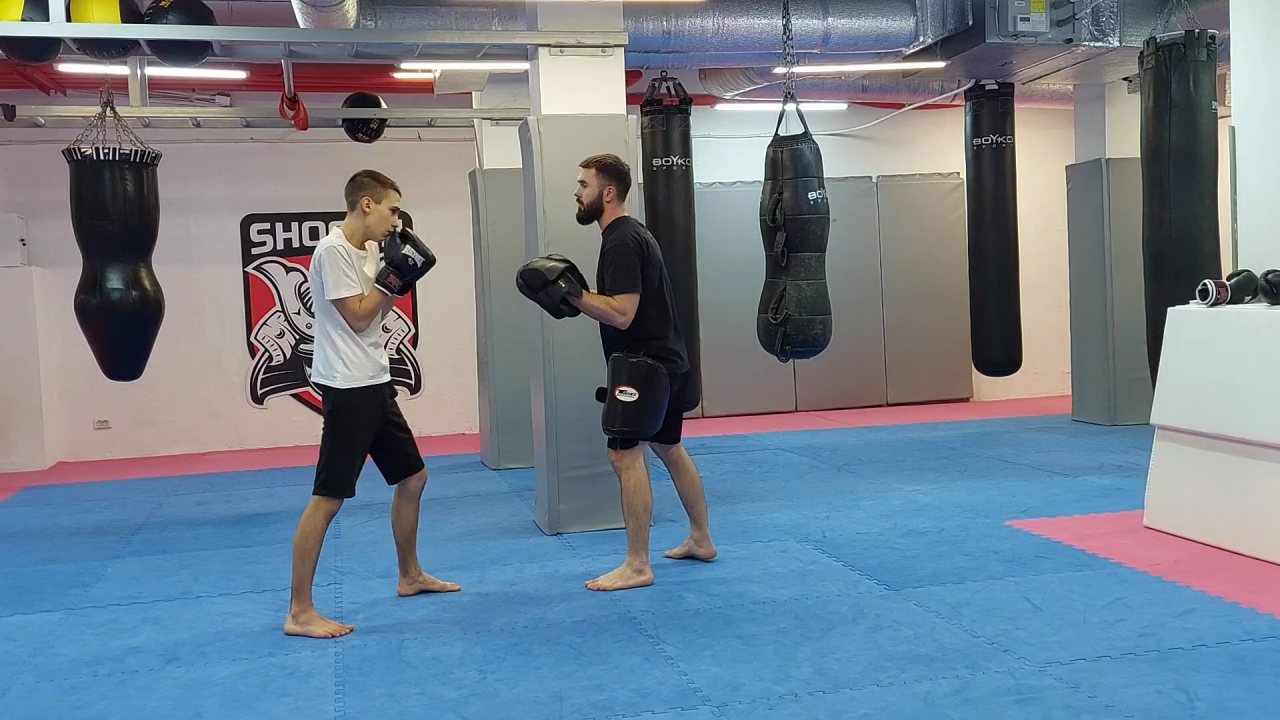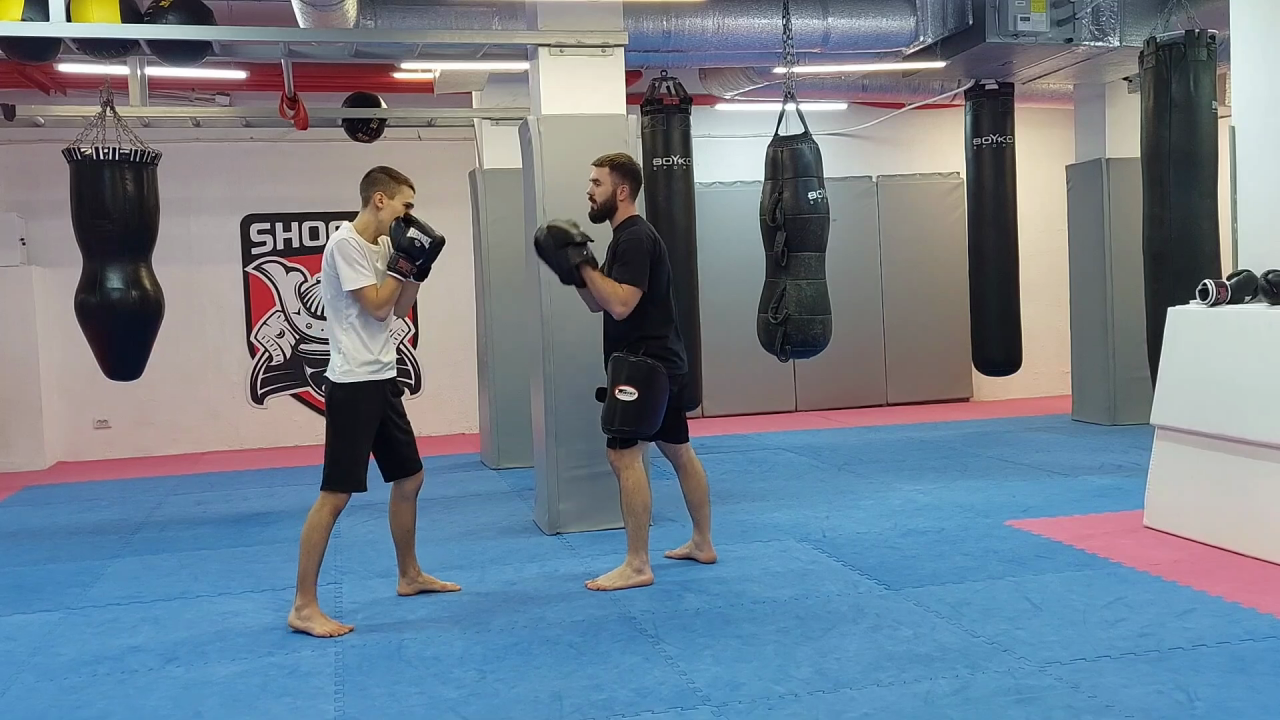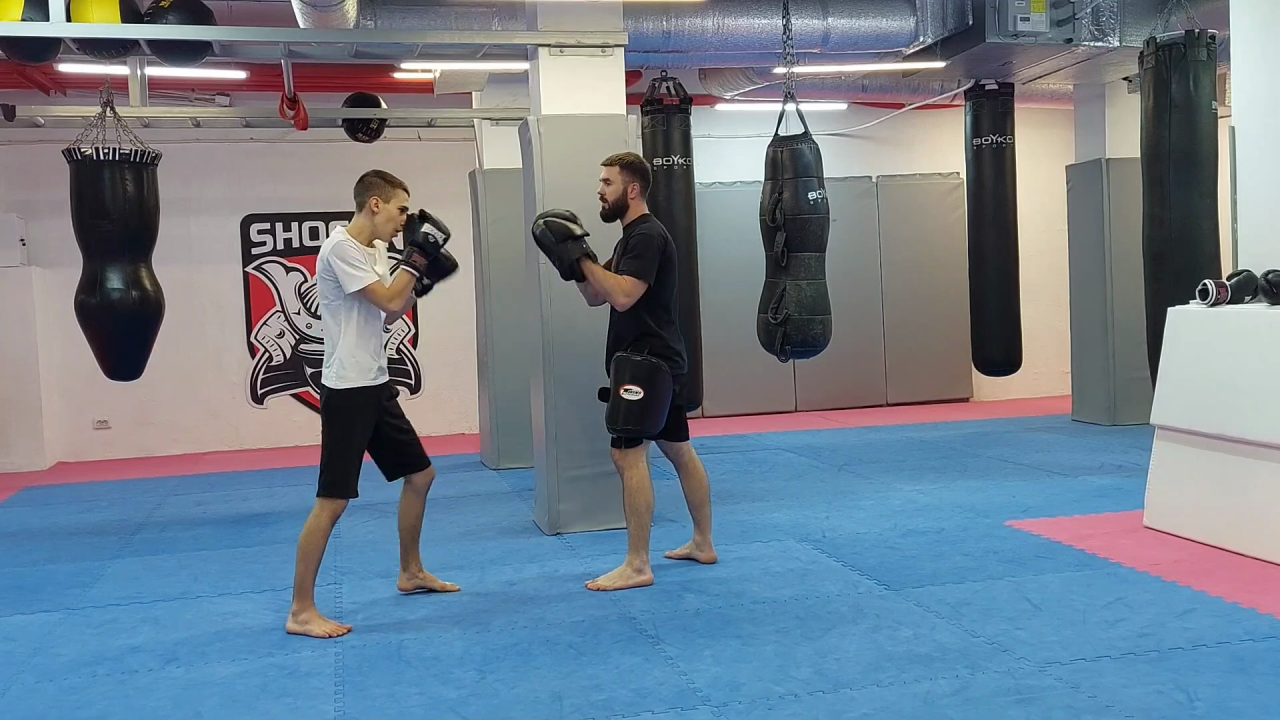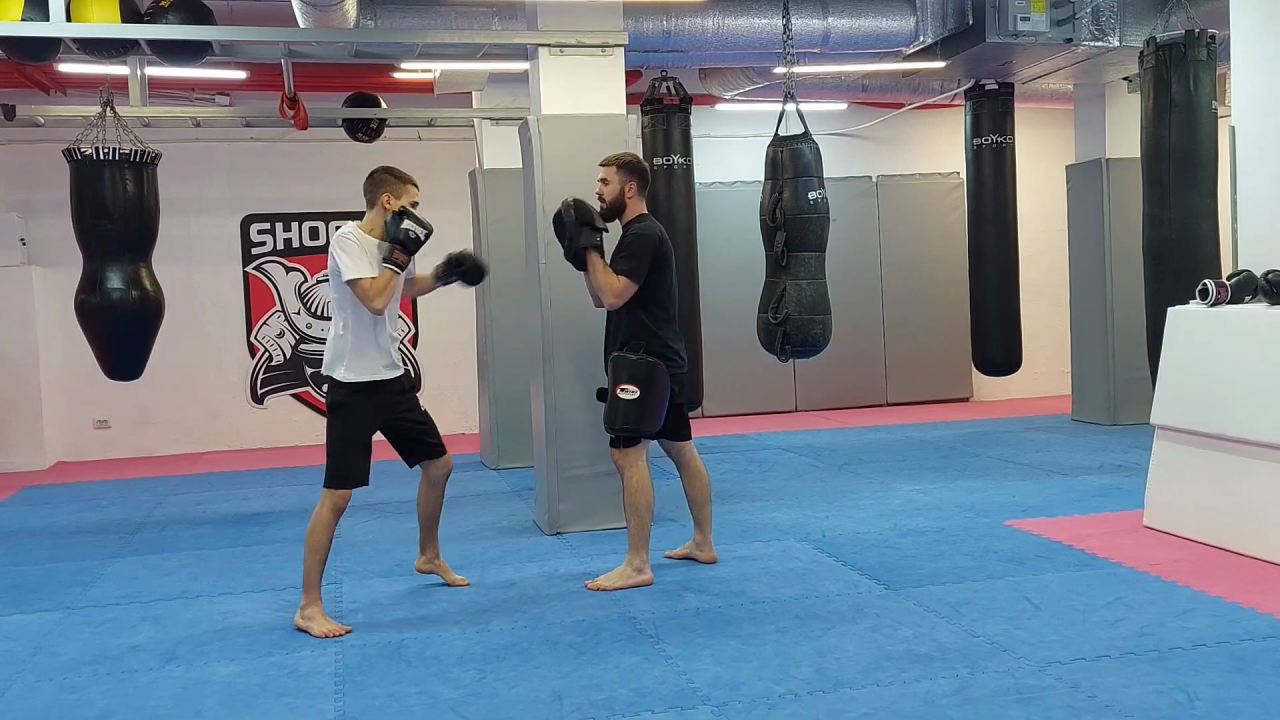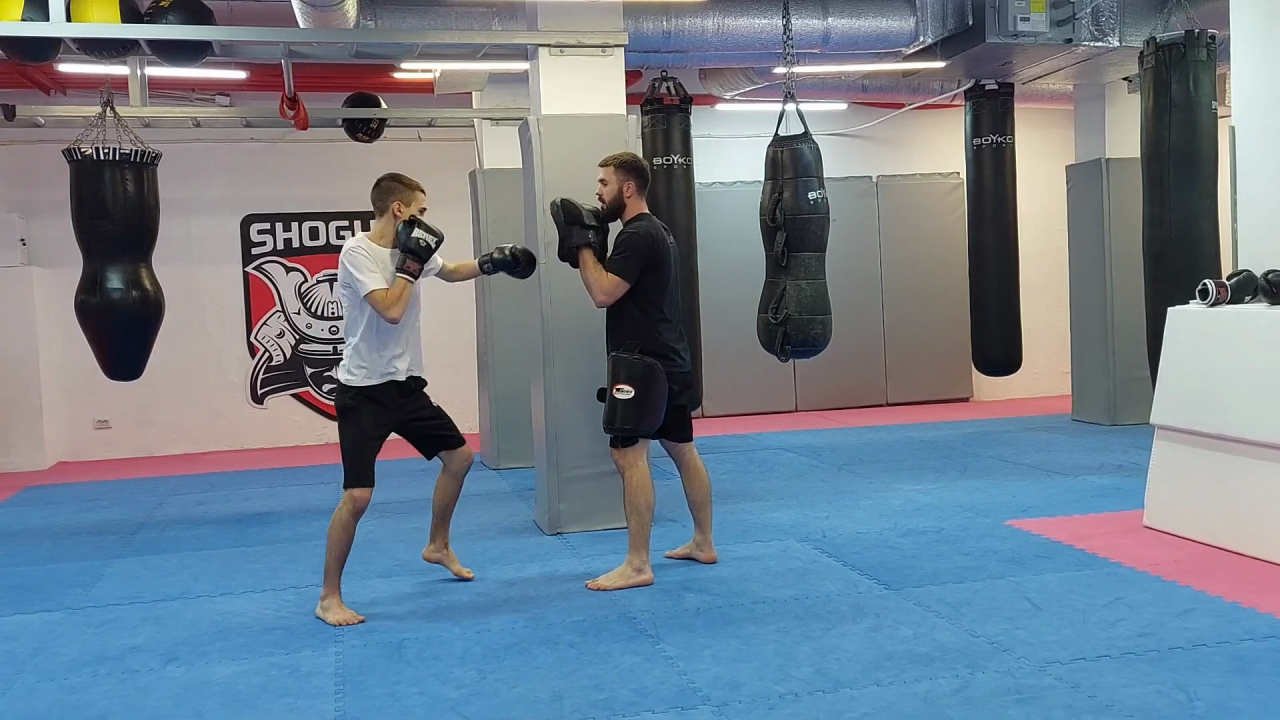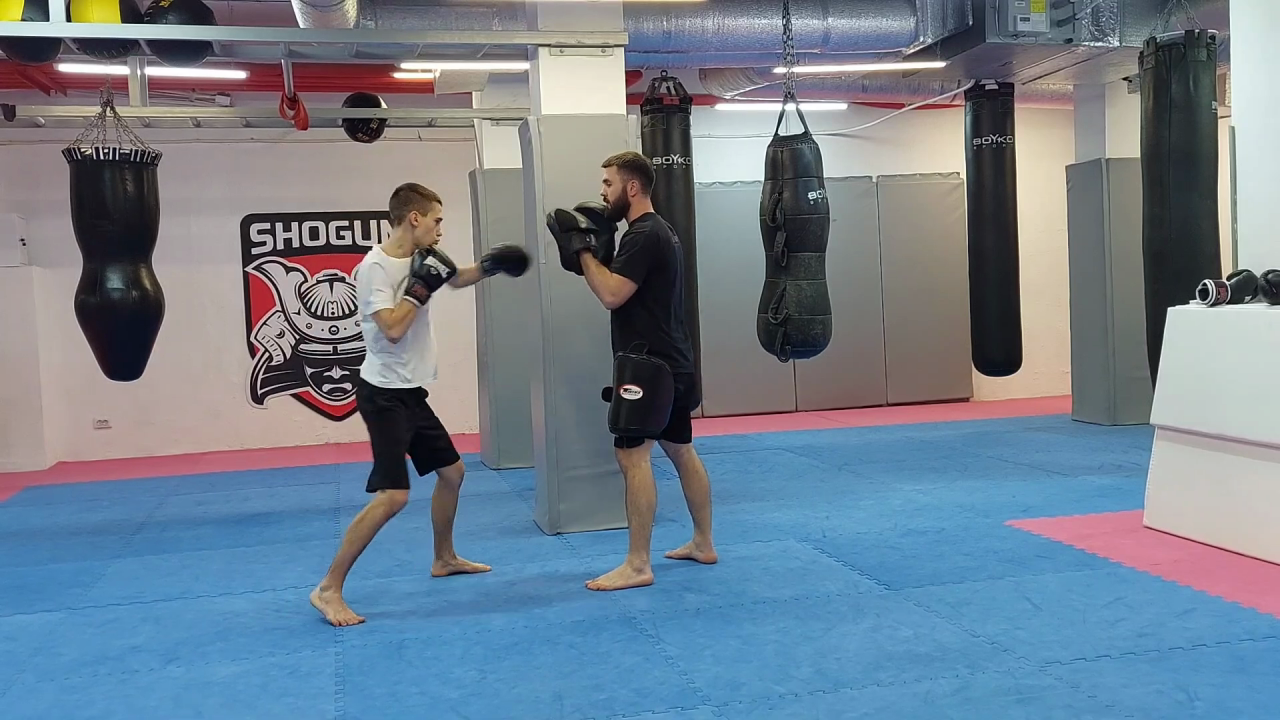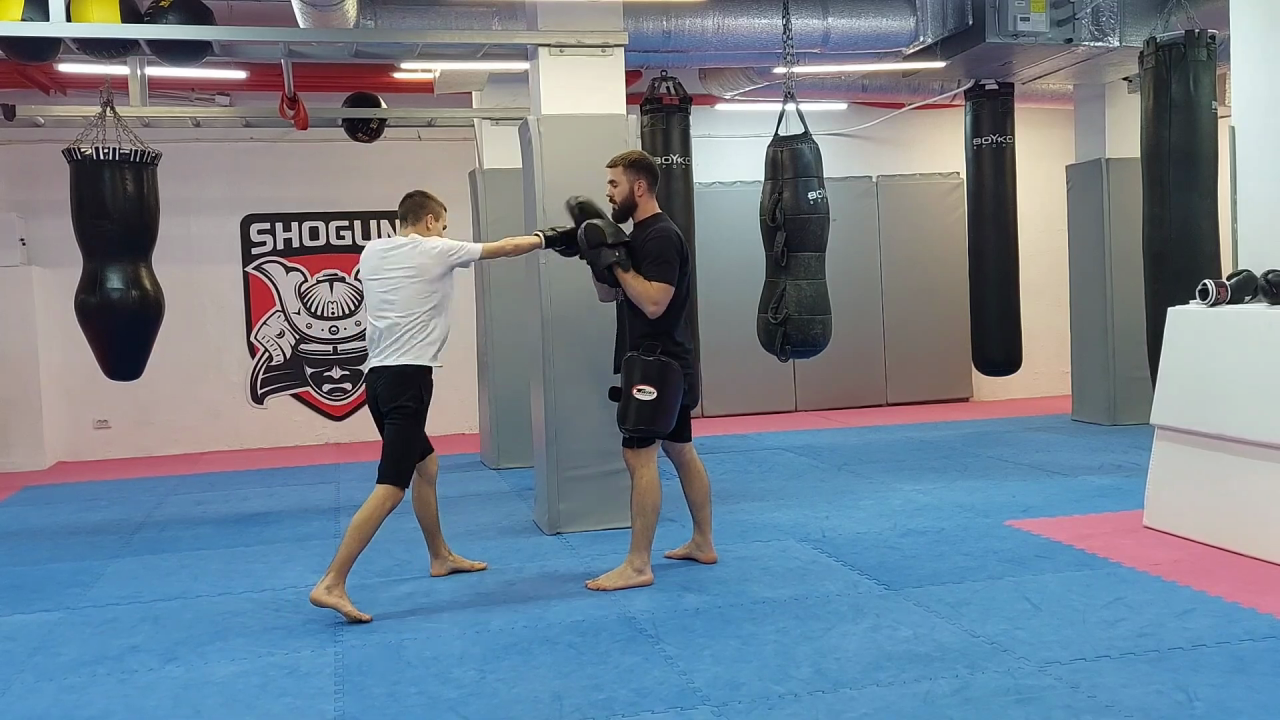
dt=0.2s
person 1, frame 1
left shoulder: (365, 251)
right shoulder: (333, 251)
right elbow: (359, 319)
right wrist: (389, 275)
left hip: (376, 386)
right hip: (348, 392)
left knee: (413, 479)
right knee: (326, 500)
left ankle: (410, 575)
right ankle: (300, 611)
person 1, frame 2
left shoulder: (382, 245)
right shoulder: (345, 244)
left elbow: (399, 309)
right elbow: (377, 308)
left wrist: (417, 265)
right wrist: (404, 260)
left hip: (383, 382)
right hip: (352, 386)
left knee: (409, 481)
right knee: (335, 495)
left ankle: (410, 575)
right ankle: (304, 606)
person 1, frame 3
left shoulder: (369, 250)
right shoulder: (341, 248)
left elbow: (390, 313)
right elbow: (390, 302)
left wrist: (423, 279)
right wrist: (417, 257)
left hip: (376, 386)
right hip: (347, 392)
left knee: (420, 476)
right knee: (332, 502)
left ankle: (411, 571)
right ankle: (301, 610)
person 1, frame 4
left shoulder: (388, 243)
right shoulder: (347, 240)
left elbow: (411, 288)
right elbow: (375, 301)
left wrist: (446, 271)
right wrist: (401, 251)
left hip: (391, 379)
right hip: (351, 386)
left knee: (439, 464)
right knee: (337, 494)
left ankle: (429, 554)
right ankle: (309, 606)
person 1, frame 5
left shoulder: (414, 246)
right shoulder: (355, 252)
left elbow: (452, 271)
right elbow: (391, 311)
left wrist: (494, 261)
right wrist: (410, 261)
left hip: (405, 383)
right hip: (361, 390)
left knee: (459, 458)
right knee: (357, 496)
left ankle: (438, 545)
right ankle: (329, 595)
person 1, frame 6
left shoulder: (418, 257)
right shoulder: (374, 267)
left elbow: (454, 278)
right elbow: (393, 330)
left wrist: (489, 263)
right wrist: (420, 287)
left hip: (410, 391)
right hip: (383, 393)
left knee: (452, 471)
right knee: (391, 497)
left ankle: (444, 557)
right ankle: (328, 589)
person 1, frame 7
left shoulder: (371, 253)
right shoulder: (438, 250)
right elbow: (504, 248)
right wrist: (546, 238)
left hip: (382, 375)
right hip: (407, 378)
left knee: (426, 466)
right knee: (391, 487)
left ankle: (441, 556)
right ankle: (331, 584)
person 2, frame 1
left shoulder: (621, 241)
right shoulder: (628, 233)
left elbow: (622, 314)
right elbow: (617, 304)
left wrist: (571, 294)
right wrist: (575, 293)
left hip: (647, 364)
right hip: (663, 360)
left knee: (625, 455)
right knee: (669, 449)
left ankle: (638, 565)
right ankle: (701, 539)
person 2, frame 2
left shoulder: (635, 238)
right shoulder: (628, 236)
left elbow: (620, 306)
right elbow: (600, 303)
left wrist: (583, 267)
right wrist: (580, 270)
left hip: (646, 364)
right hip: (661, 362)
left knee: (624, 455)
right knee: (678, 451)
left ankle: (637, 566)
right ankle: (703, 543)
person 2, frame 3
left shoulder: (648, 235)
right shoulder: (633, 236)
left elbow: (623, 297)
right elbow: (596, 296)
left wrist: (583, 258)
right wrist: (575, 263)
left hip: (649, 363)
right hip: (656, 362)
left knee: (628, 455)
right knee: (680, 450)
left ankle: (638, 565)
right ankle: (703, 543)
person 2, frame 4
left shoulder: (643, 234)
right shoulder: (637, 234)
left elbow: (613, 296)
right elbow: (602, 298)
left wrist: (590, 250)
right wrist: (584, 254)
left hip: (647, 362)
right hip: (659, 361)
left knee: (628, 454)
right knee: (681, 449)
left ankle: (638, 565)
right ankle: (703, 542)
person 2, frame 5
left shoulder: (638, 235)
right shoulder: (653, 232)
left elbow: (603, 293)
right elbow: (613, 290)
left wrist: (582, 246)
right wrist: (588, 247)
left hip: (647, 365)
right hip: (667, 361)
left knee: (628, 455)
right knee: (683, 450)
left ankle: (637, 565)
right ankle: (703, 543)
person 2, frame 6
left shoulder: (645, 235)
right shoulder: (657, 232)
left elbow: (611, 295)
right elbow: (619, 287)
left wrist: (582, 251)
left hip: (652, 364)
right hip: (671, 362)
left knee: (633, 455)
right knee: (681, 450)
left ankle: (638, 565)
right ankle: (704, 543)
person 2, frame 7
left shoulder: (661, 236)
right shoulder: (641, 234)
left elbow: (653, 304)
right elbow: (609, 293)
left wrist: (617, 262)
right hip: (664, 362)
left knee: (640, 456)
right knee: (681, 451)
left ankle: (638, 565)
right ankle: (702, 543)
